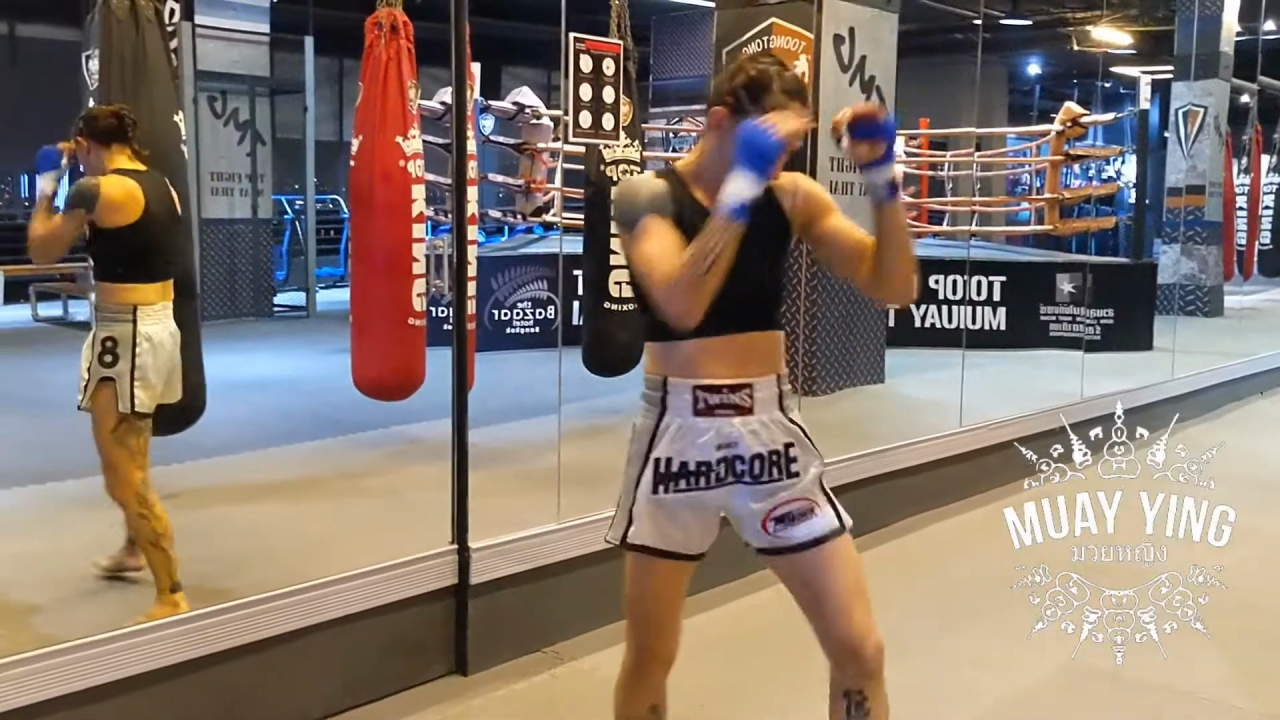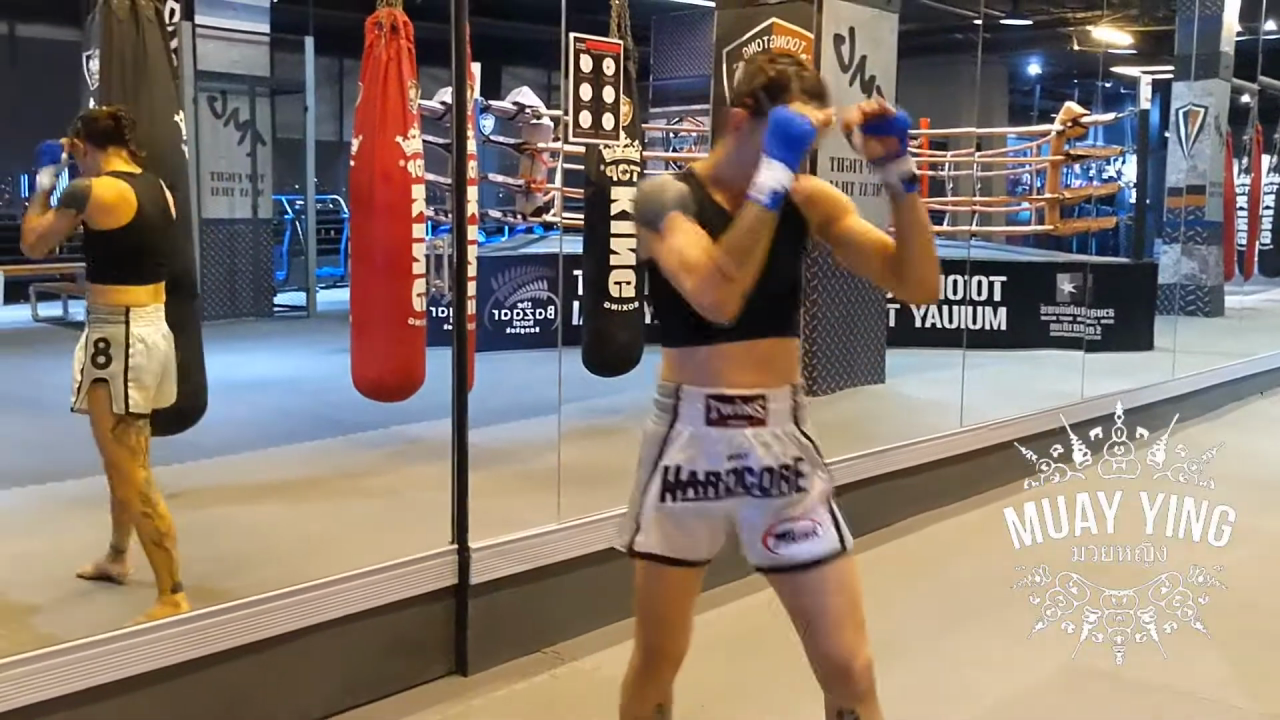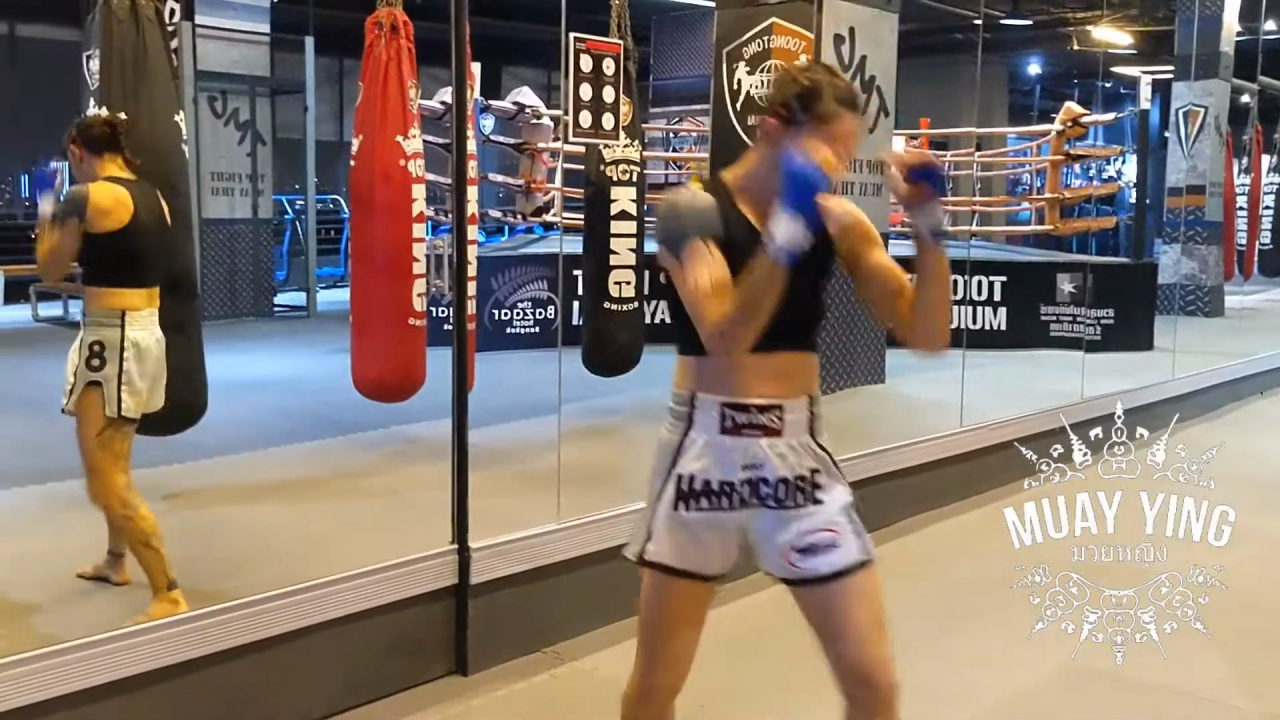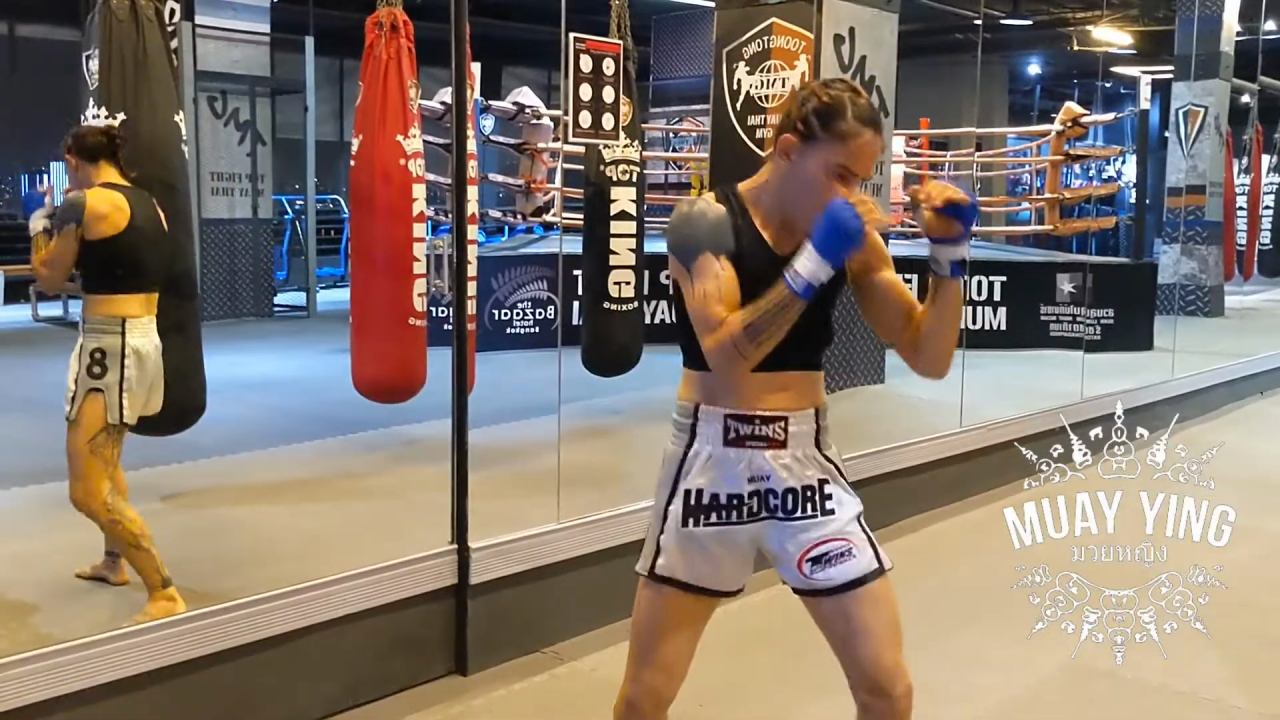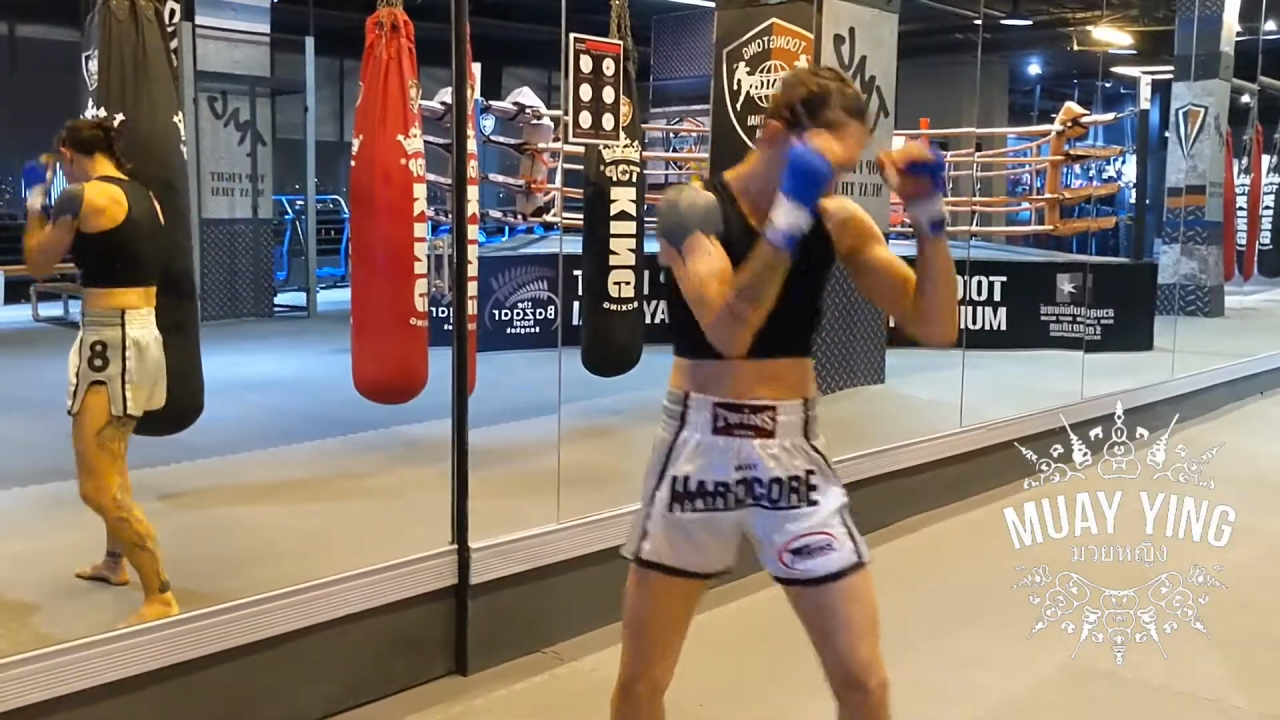
dt=0.1s
person 1, frame 1
left shoulder: (793, 196)
right shoulder: (647, 195)
left elbow: (896, 290)
right elbow: (682, 305)
left wrist: (880, 176)
right wrist: (742, 185)
left hip: (771, 433)
right hip: (679, 436)
left knee: (860, 650)
right knee: (647, 661)
person 1, frame 2
left shoulder: (812, 201)
right shoulder: (665, 199)
left elbow: (919, 285)
right elbow: (716, 298)
left wrist: (896, 169)
right wrist: (771, 172)
left hip: (782, 444)
right hip: (689, 443)
person 1, frame 3
left shoulder: (838, 220)
right shoulder: (692, 208)
left elbow: (928, 335)
right elbow: (724, 335)
left wrist: (927, 218)
right wrist: (789, 227)
left hip: (798, 454)
right hip: (704, 452)
person 1, frame 4
left shoulder: (852, 234)
right shoulder: (703, 221)
left elbow: (931, 358)
right elbow: (726, 355)
left wrist: (950, 251)
right wrist: (814, 264)
left hip: (805, 468)
right hip: (710, 466)
person 1, frame 5
left shoulder: (839, 222)
right shoulder: (692, 208)
left elbow: (936, 328)
right elbow: (728, 331)
left wrist: (929, 216)
right wrist: (791, 211)
left hip: (793, 458)
right hip: (700, 454)
person 2, frame 1
left shoulder: (96, 189)
right shoulder: (162, 186)
left elbow: (42, 250)
left wrist: (47, 182)
left hip: (123, 336)
right hip: (159, 328)
left knee: (126, 480)
right knee: (125, 454)
left ankle: (170, 598)
right ankle: (134, 550)
person 2, frame 2
left shoulder: (91, 191)
right shoulder: (158, 191)
left elbow: (34, 244)
left wrist: (45, 179)
left hip: (118, 339)
right hip: (150, 331)
left knee: (132, 480)
right knee: (119, 461)
left ankle: (172, 598)
right ankle: (117, 557)
person 2, frame 3
left shoulder: (87, 196)
right shoulder: (153, 198)
left elbow: (51, 270)
left wrist: (48, 206)
left hip: (110, 342)
right hip: (144, 335)
left knee: (108, 486)
right knee: (112, 463)
left ankle: (168, 595)
right ankle: (115, 561)
person 2, frame 4
left shoulder: (84, 204)
right shoulder: (147, 204)
left elbow: (49, 279)
left wrist: (39, 222)
left hip: (110, 350)
right hip: (141, 341)
left knee: (89, 492)
right knee: (103, 466)
left ankle: (164, 595)
right ankle: (114, 561)
person 2, frame 5
left shoulder: (80, 196)
right shoulder: (144, 196)
left elbow: (38, 262)
left wrist: (36, 198)
left hip: (111, 342)
right hip: (142, 335)
left knee: (99, 486)
right knee: (108, 460)
left ankle: (160, 598)
right ankle: (115, 561)
